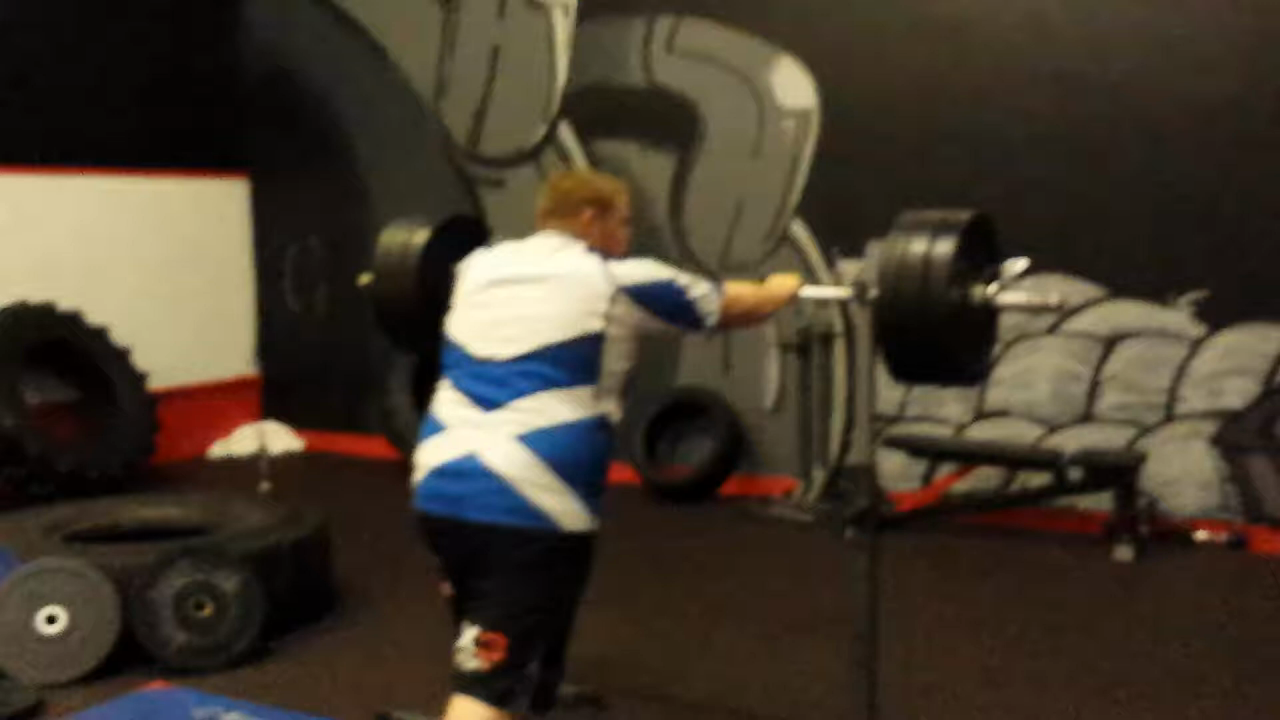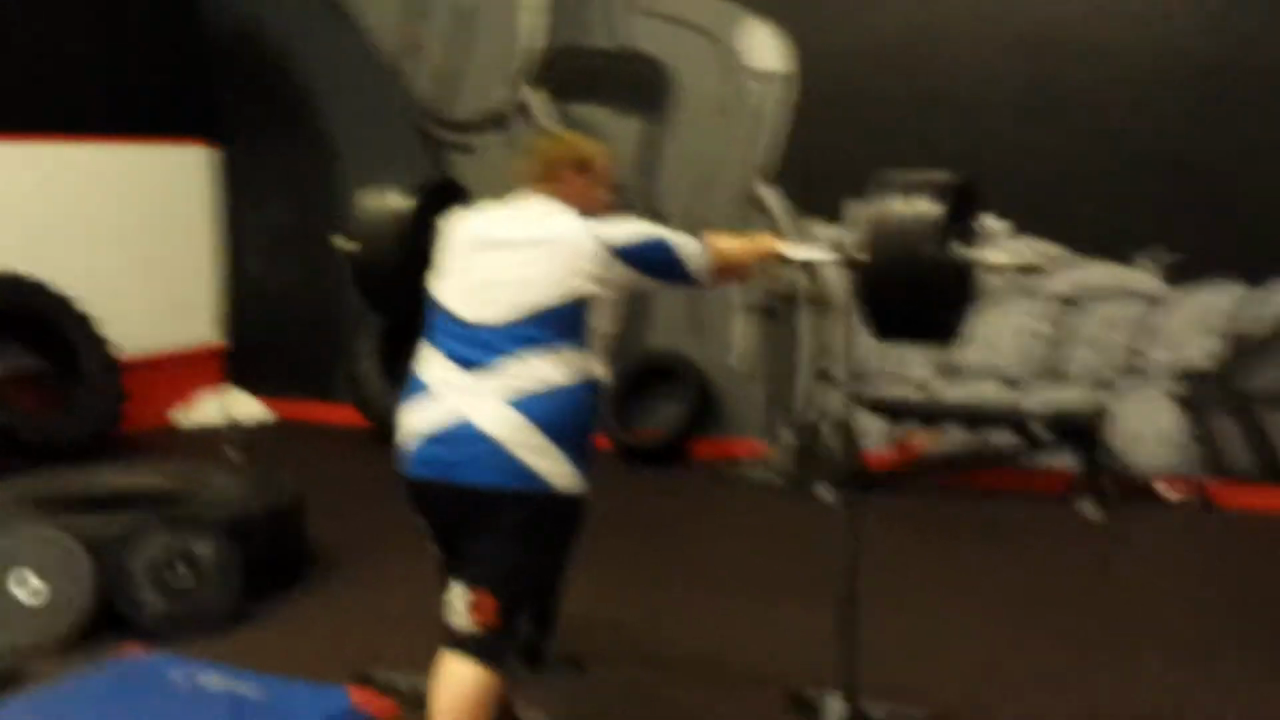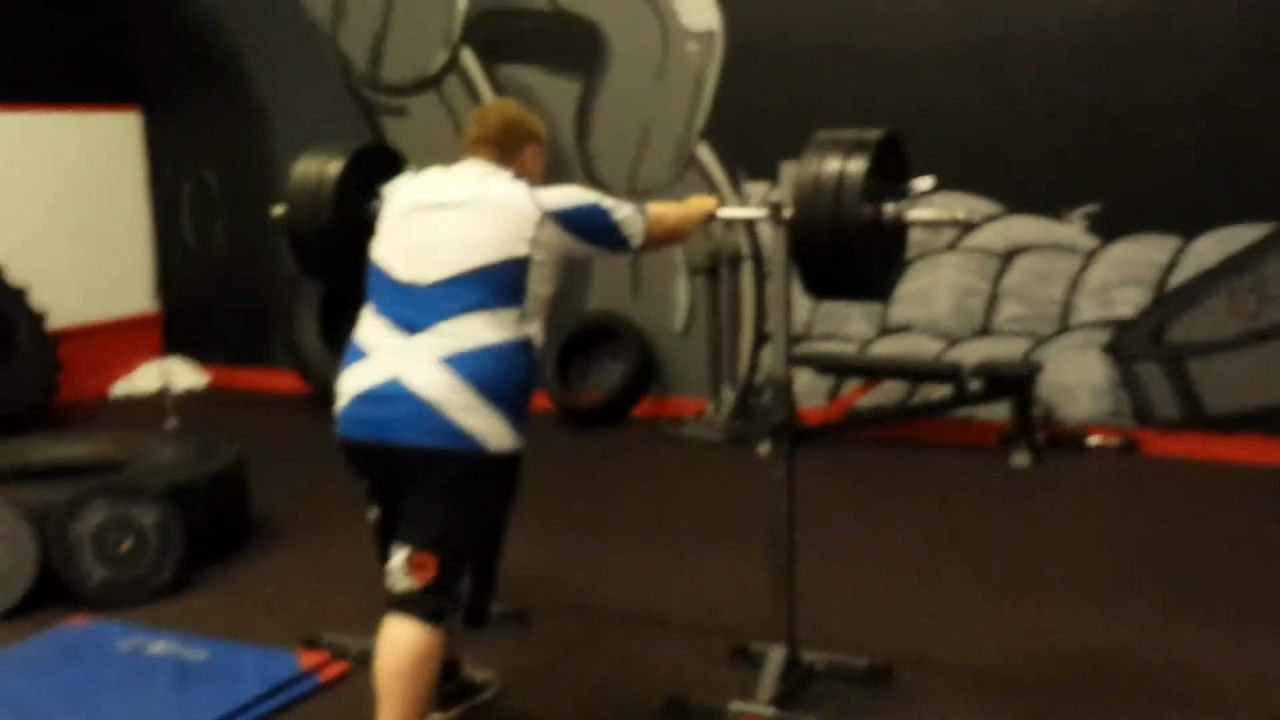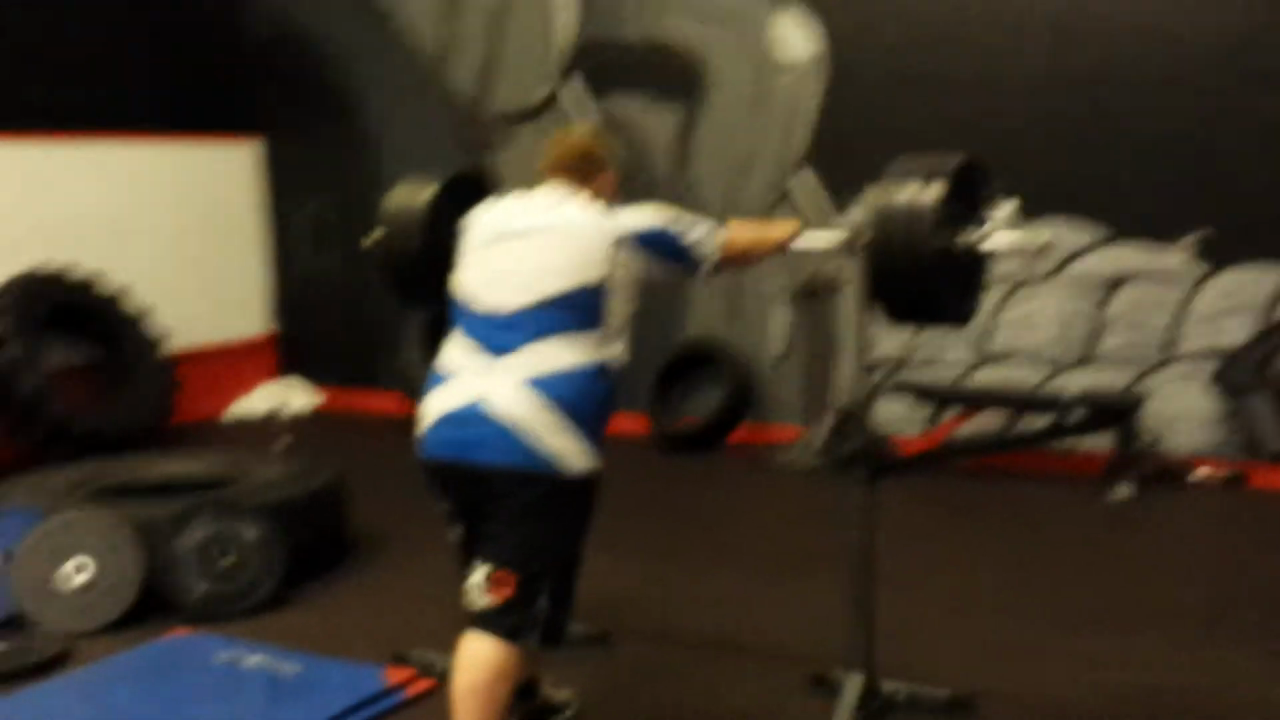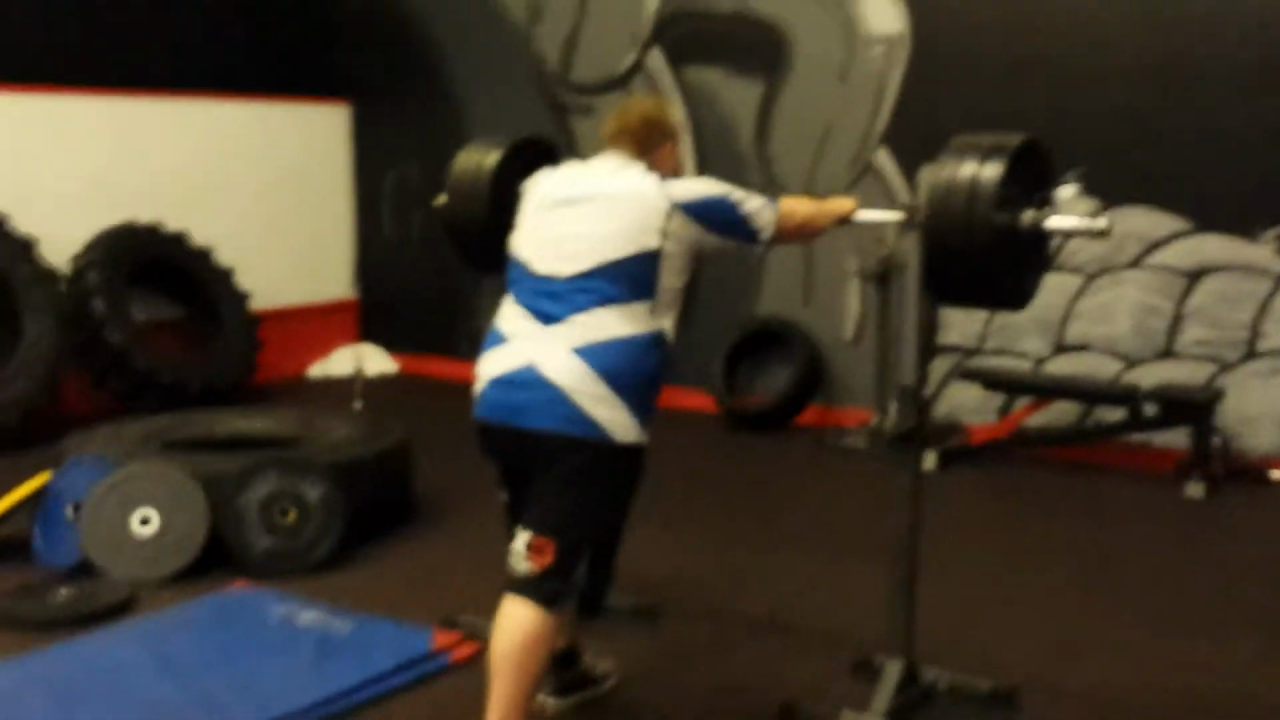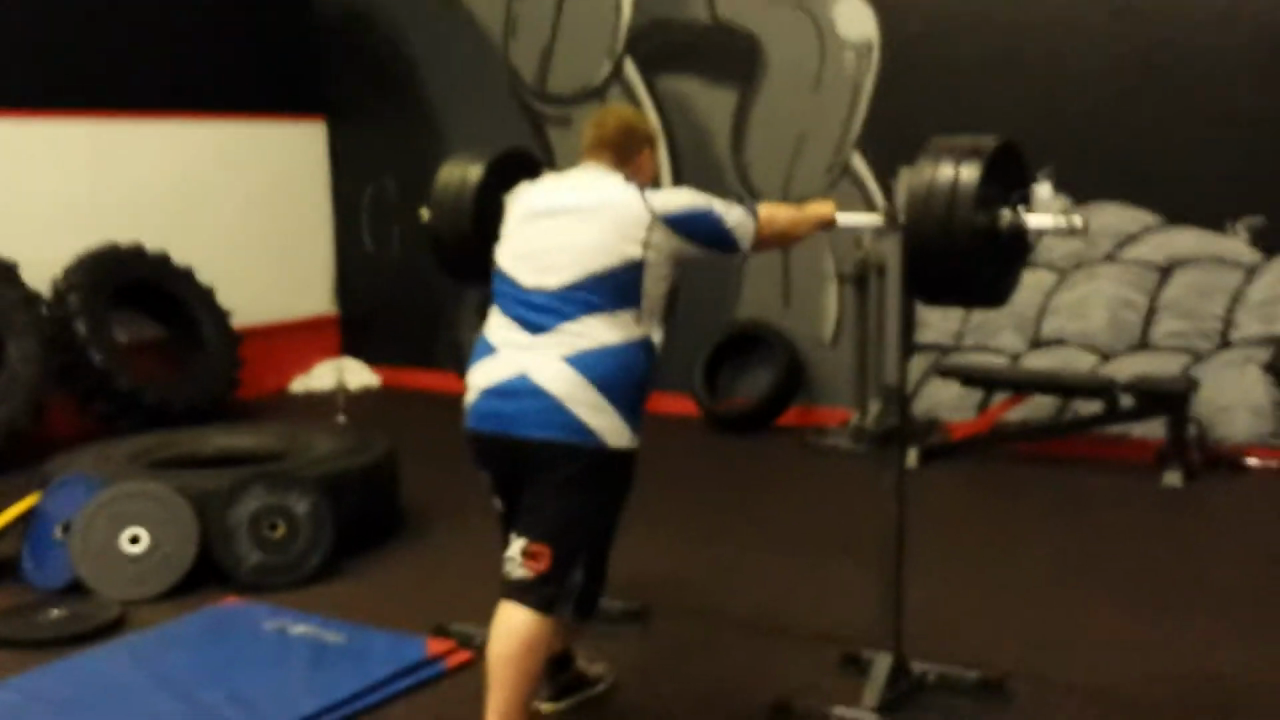
dt=0.4s
person 1, frame 1
left shoulder: (480, 266)
right shoulder: (617, 282)
right elbow: (734, 307)
right wrist: (779, 289)
left hip: (439, 488)
right hip: (529, 503)
left knee: (498, 651)
person 1, frame 2
left shoulder: (463, 227)
right shoulder: (601, 242)
right elbow: (717, 259)
right wrist: (762, 248)
left hip: (425, 450)
right hip: (514, 463)
left knee: (478, 606)
right knee: (478, 631)
person 1, frame 3
left shoulder: (405, 192)
right shoulder: (542, 208)
right elbow: (653, 226)
right wrist: (699, 208)
left hip: (362, 413)
right hip: (451, 426)
left knee: (423, 567)
right knee: (419, 593)
person 1, frame 4
left shoulder: (484, 219)
right shoulder: (615, 230)
right elbow: (728, 245)
right wrist: (779, 233)
left hip: (446, 432)
right hip: (532, 444)
left knee: (505, 584)
right knee: (498, 609)
person 1, frame 5
left shoulder: (544, 185)
right shoulder: (673, 201)
right elbow: (785, 219)
right wrist: (836, 209)
left hip: (499, 397)
right hip: (581, 413)
left knee: (555, 546)
right knee: (538, 575)
left ankle: (563, 666)
person 1, frame 6
left shoulder: (524, 198)
right shoulder: (652, 212)
right elbow: (763, 228)
right wrist: (814, 214)
left hip: (491, 407)
right hip: (572, 421)
left knee: (545, 556)
right knee: (536, 581)
left ankle: (557, 670)
